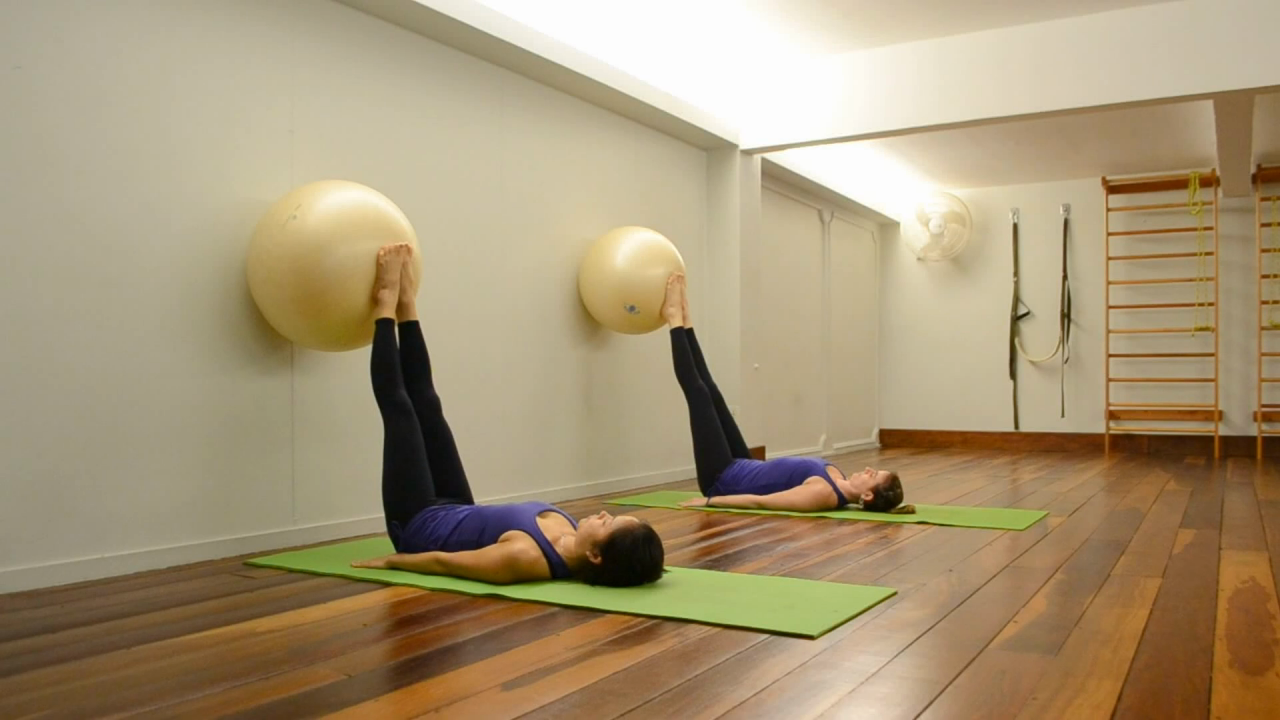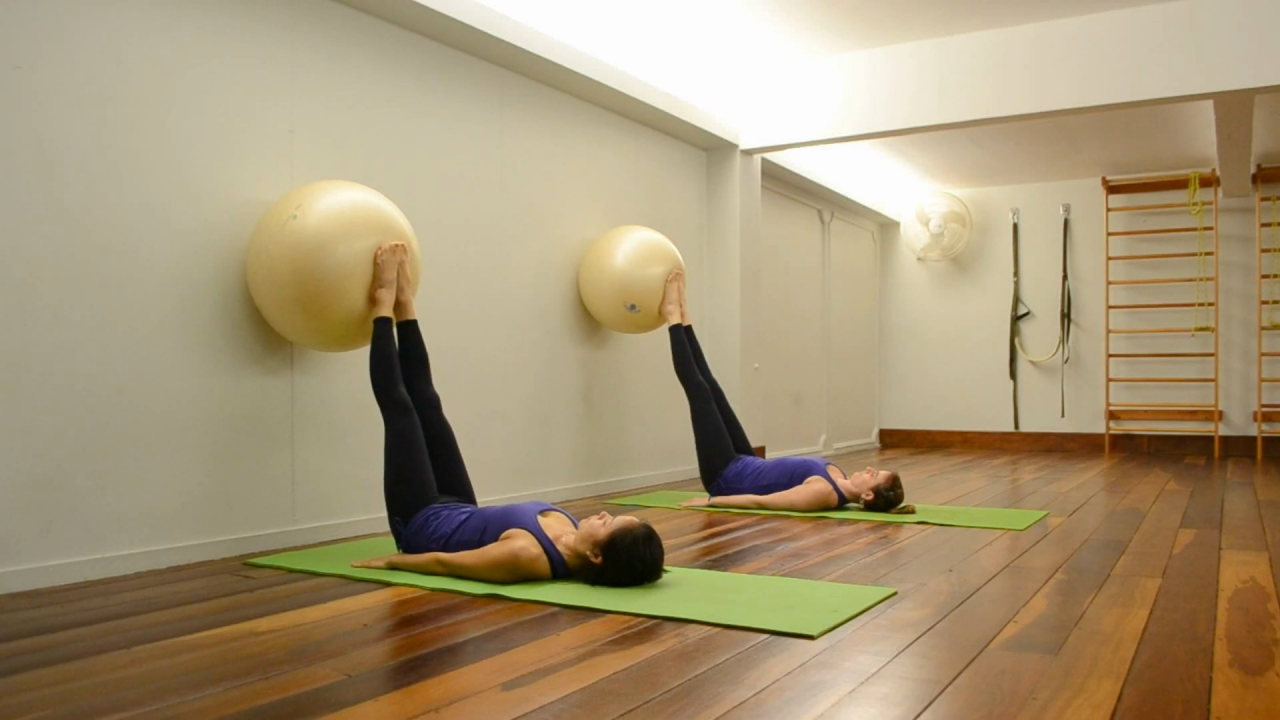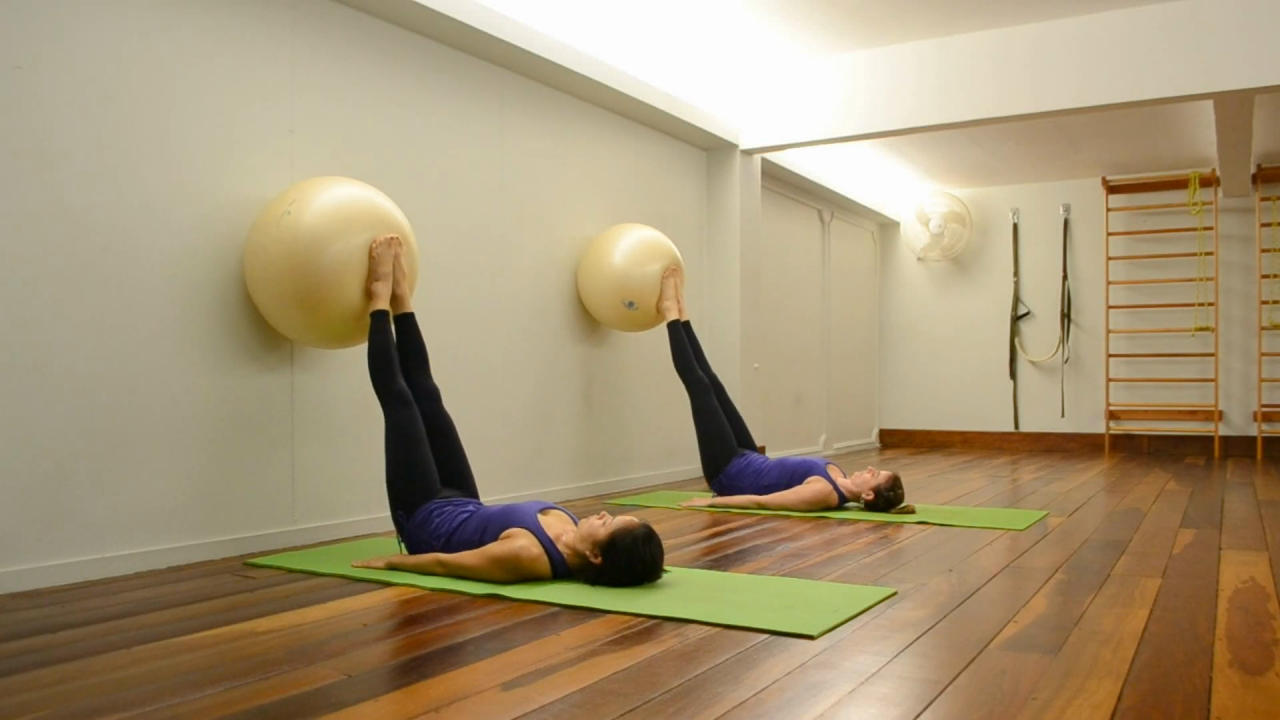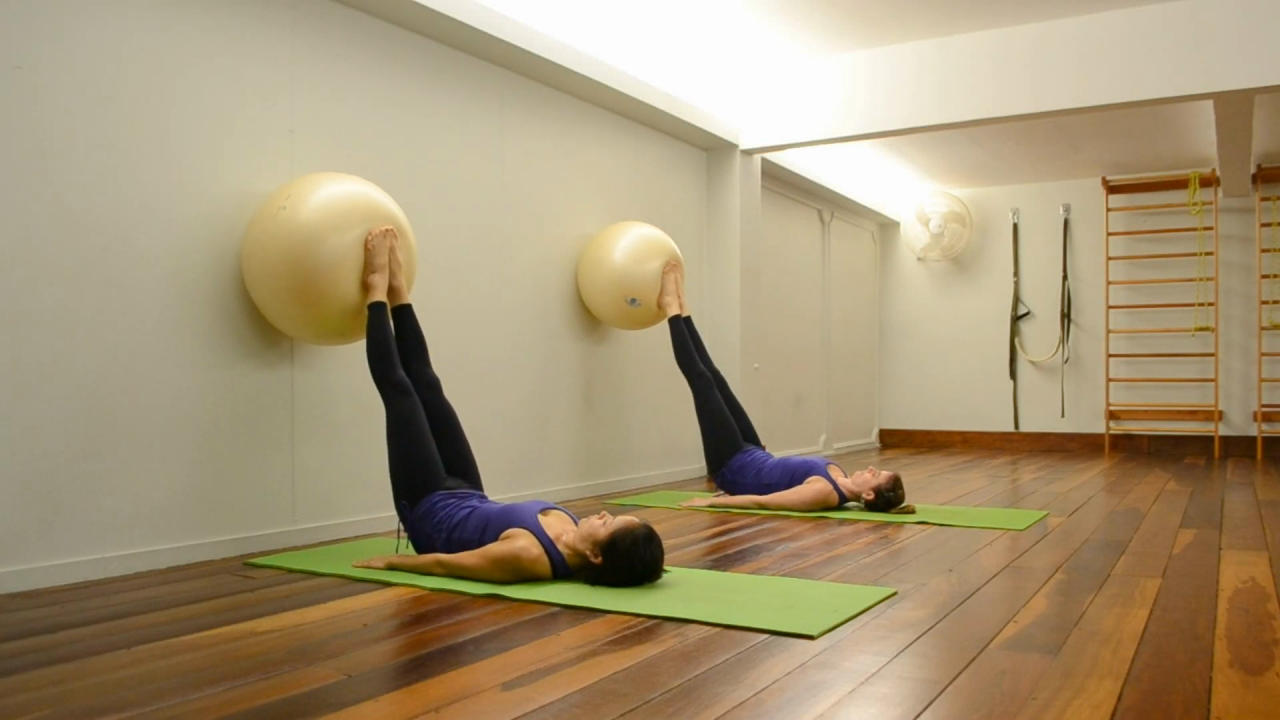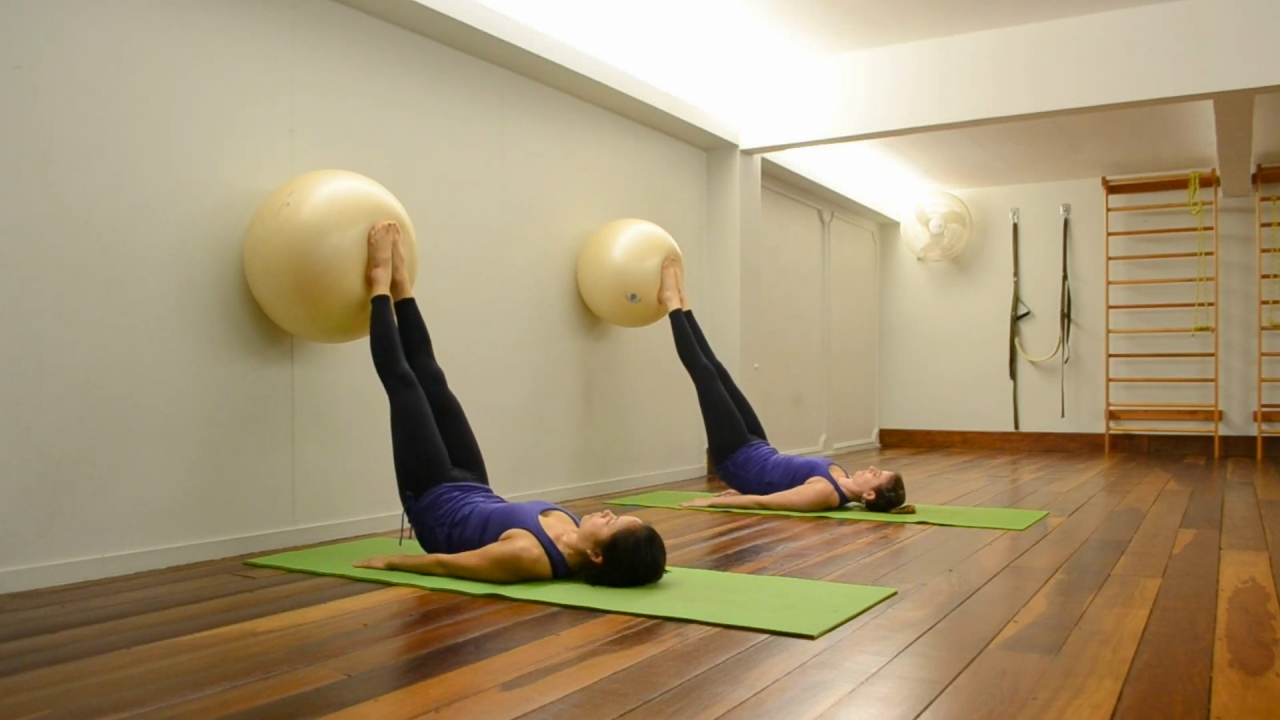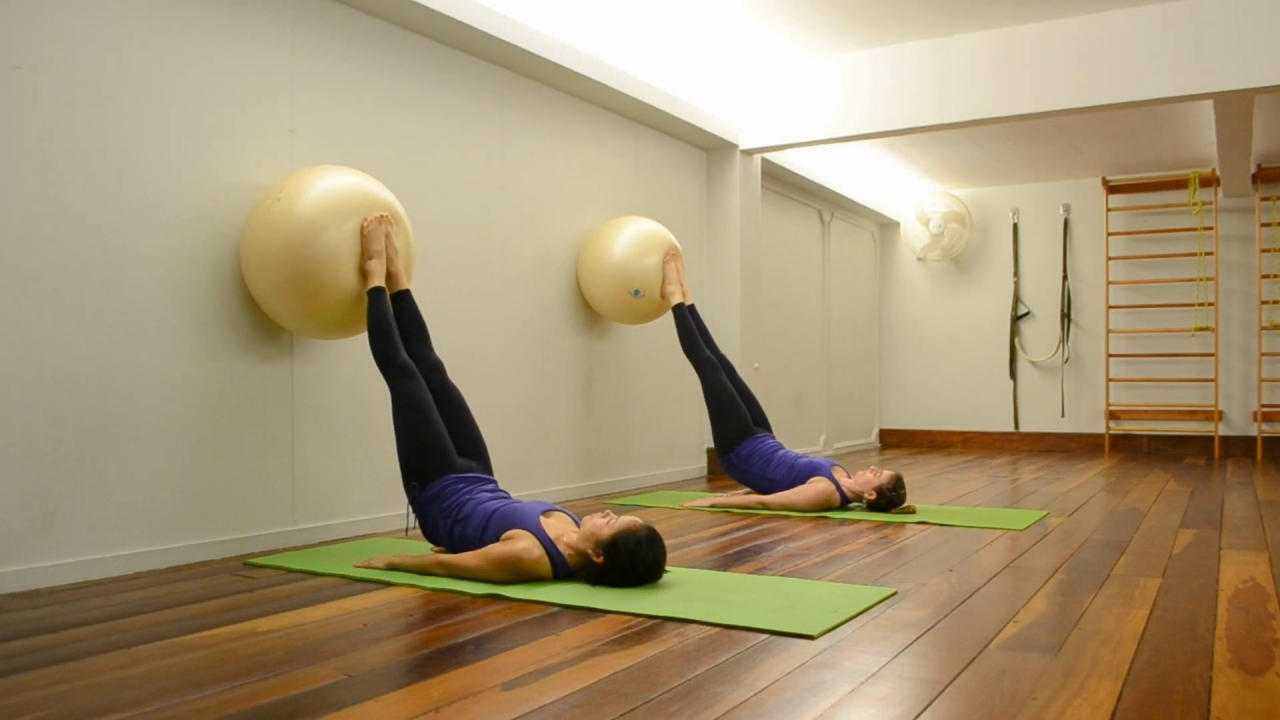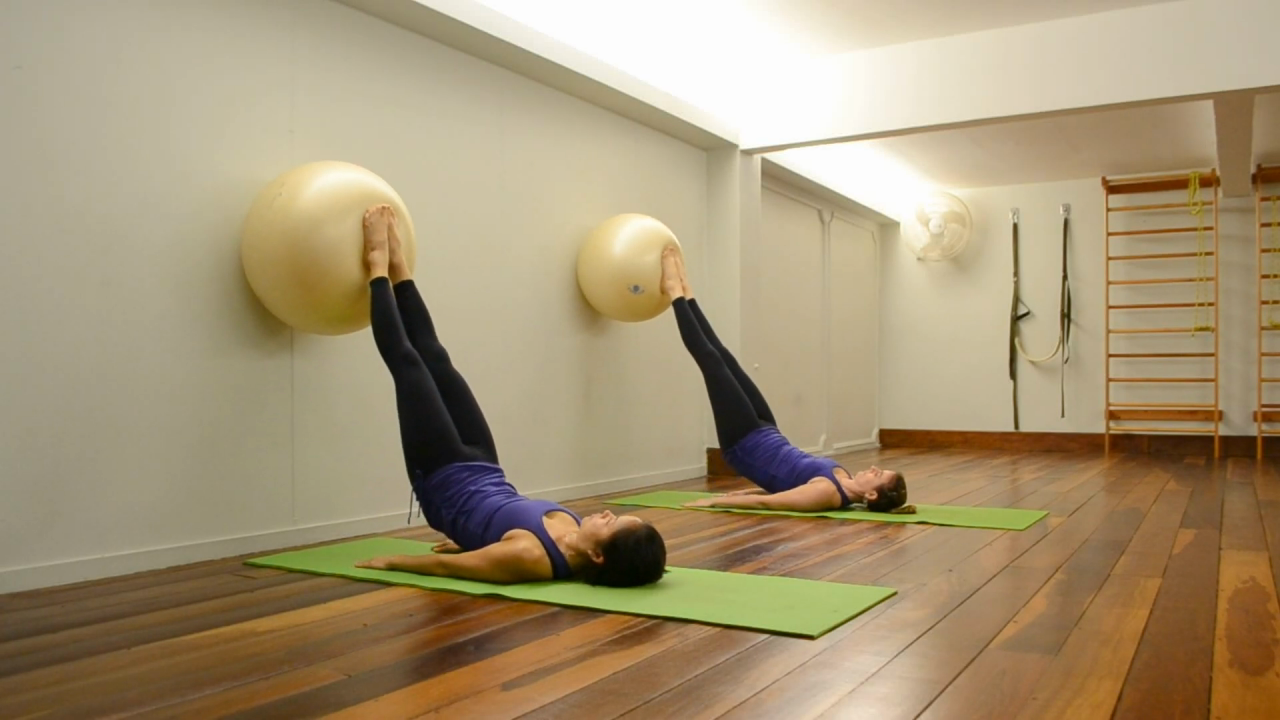
dt=0.7s
person 1, frame 1
left shoulder: (527, 558)
right shoulder: (572, 540)
left elbow: (440, 562)
left hip: (418, 524)
right hip: (454, 513)
left knee: (398, 406)
left ankle: (388, 302)
right ankle: (404, 304)
person 1, frame 2
left shoulder: (528, 556)
right shoulder: (574, 540)
left elbow: (442, 562)
left hip: (421, 524)
right hip: (456, 513)
left knee: (399, 407)
left ankle: (385, 303)
right ankle: (401, 304)
person 1, frame 3
left shoulder: (528, 556)
right shoulder: (571, 536)
left elbow: (442, 563)
left hip: (425, 517)
right hip: (461, 509)
left knee: (399, 398)
right knee: (426, 396)
left ankle: (382, 296)
right ankle: (398, 297)
person 1, frame 4
left shoulder: (528, 556)
right shoulder: (574, 539)
left elbow: (442, 564)
left hip: (430, 511)
right hip: (466, 501)
left knee: (399, 389)
right knee: (426, 386)
left ankle: (378, 288)
right ankle: (395, 289)
person 1, frame 5
left shoulder: (529, 557)
right shoulder: (575, 543)
left elbow: (443, 564)
left hip: (436, 503)
right hip: (471, 496)
left knee: (402, 381)
right knee: (431, 380)
left ankle: (382, 282)
right ankle: (398, 283)
person 1, frame 6
left shoulder: (530, 558)
right shoulder: (574, 540)
left elbow: (443, 566)
left hip: (441, 496)
right hip: (475, 487)
left knee: (404, 373)
right knee: (430, 372)
left ankle: (377, 274)
right ankle: (392, 275)
person 1, frame 7
left shoulder: (531, 558)
right shoulder: (574, 538)
left elbow: (443, 566)
left hip: (446, 482)
right hip: (481, 477)
left knee: (407, 361)
right knee: (434, 360)
left ankle: (379, 263)
right ankle: (394, 264)
person 2, frame 1
left shoulder: (824, 493)
right shoulder: (837, 481)
left elbow: (759, 502)
left hip: (723, 480)
right hip: (739, 469)
left knee: (698, 391)
right knee: (711, 393)
left ankle: (675, 319)
person 2, frame 2
left shoulder: (825, 493)
right shoulder: (837, 479)
left elbow: (760, 502)
left wrist: (710, 501)
left hip: (726, 477)
right hip: (741, 466)
left knee: (699, 390)
right knee: (711, 390)
left ankle: (674, 317)
person 2, frame 3
left shoulder: (825, 492)
right shoulder: (837, 479)
left elbow: (761, 502)
left wrist: (711, 501)
left hip: (730, 471)
right hip: (747, 462)
left knee: (699, 385)
right knee: (712, 384)
left ankle: (671, 312)
right ankle: (679, 312)
person 2, frame 4
left shoulder: (825, 493)
right shoulder: (837, 478)
left elbow: (761, 502)
left wrist: (710, 501)
left hip: (733, 467)
right hip: (750, 459)
left knee: (702, 379)
right knee: (714, 379)
left ankle: (672, 308)
right ankle: (680, 307)
person 2, frame 5
left shoulder: (827, 494)
right shoulder: (840, 479)
left elbow: (762, 503)
left wrist: (711, 502)
left hip: (738, 460)
right hip: (757, 451)
left knee: (704, 372)
right knee: (718, 373)
left ankle: (673, 302)
right ankle: (680, 303)
person 2, frame 6
left shoulder: (828, 494)
right shoulder: (842, 481)
left elbow: (764, 503)
left hip: (741, 452)
right hip: (760, 446)
left knee: (709, 366)
right knee: (721, 365)
left ankle: (675, 297)
right ankle: (684, 298)
person 2, frame 7
left shoulder: (829, 494)
right shoulder: (843, 482)
left elbow: (765, 503)
left hip: (746, 444)
right hip: (764, 437)
left knee: (711, 359)
right knee: (724, 358)
left ankle: (675, 292)
right ankle: (684, 293)
